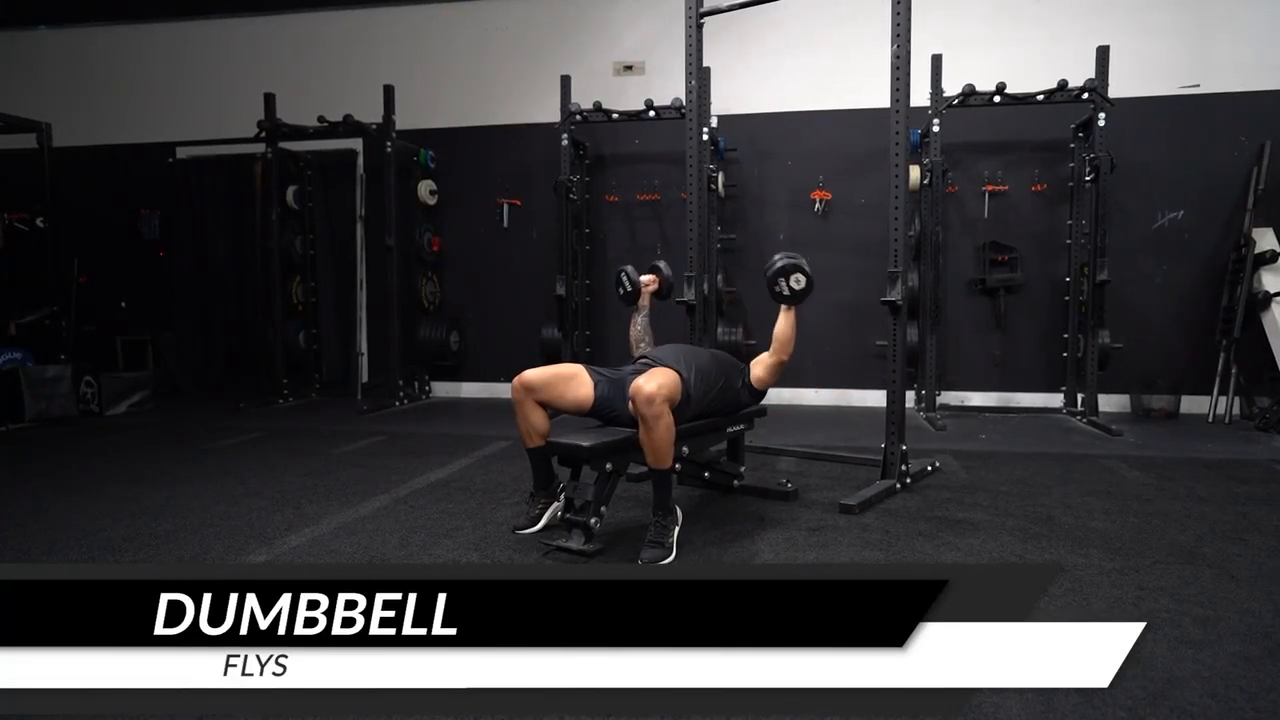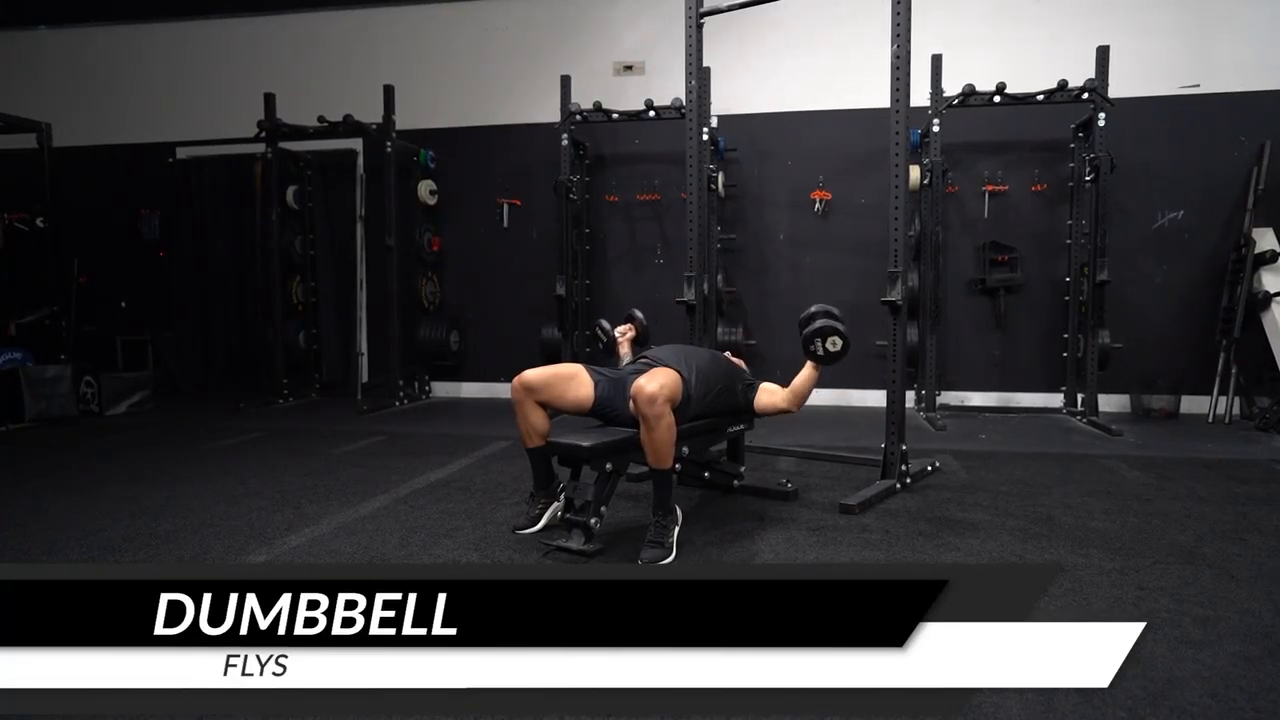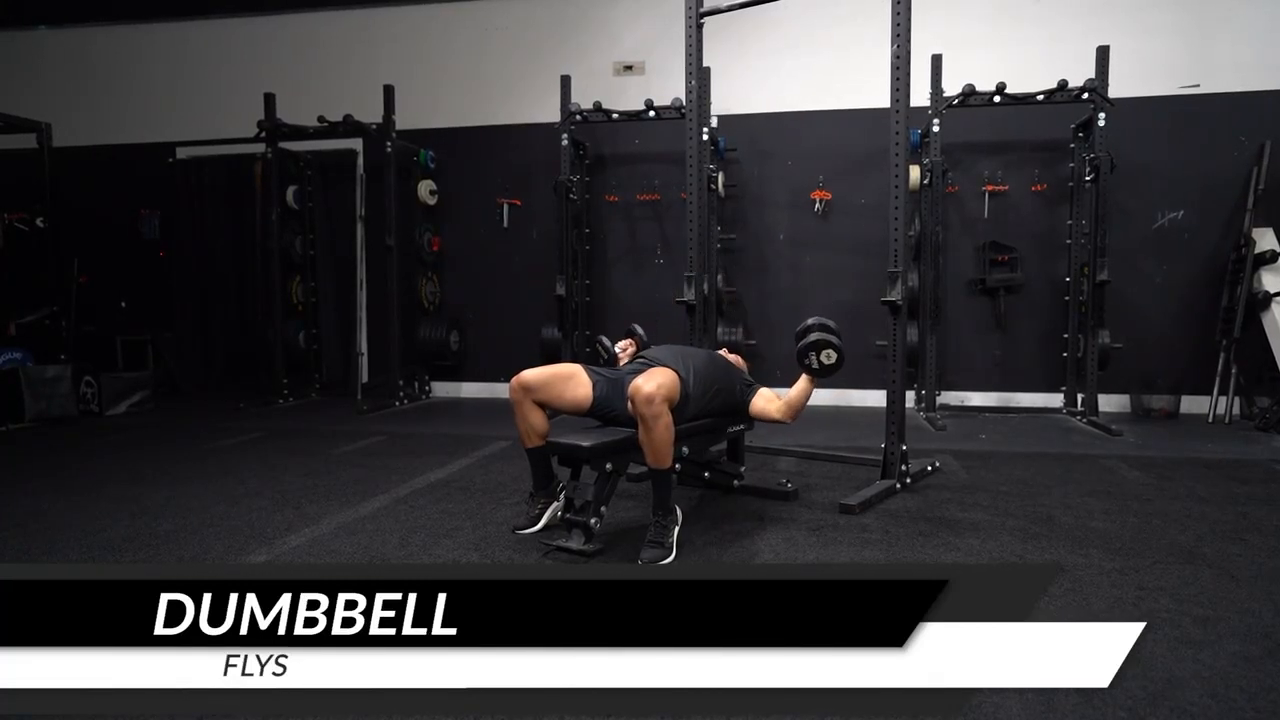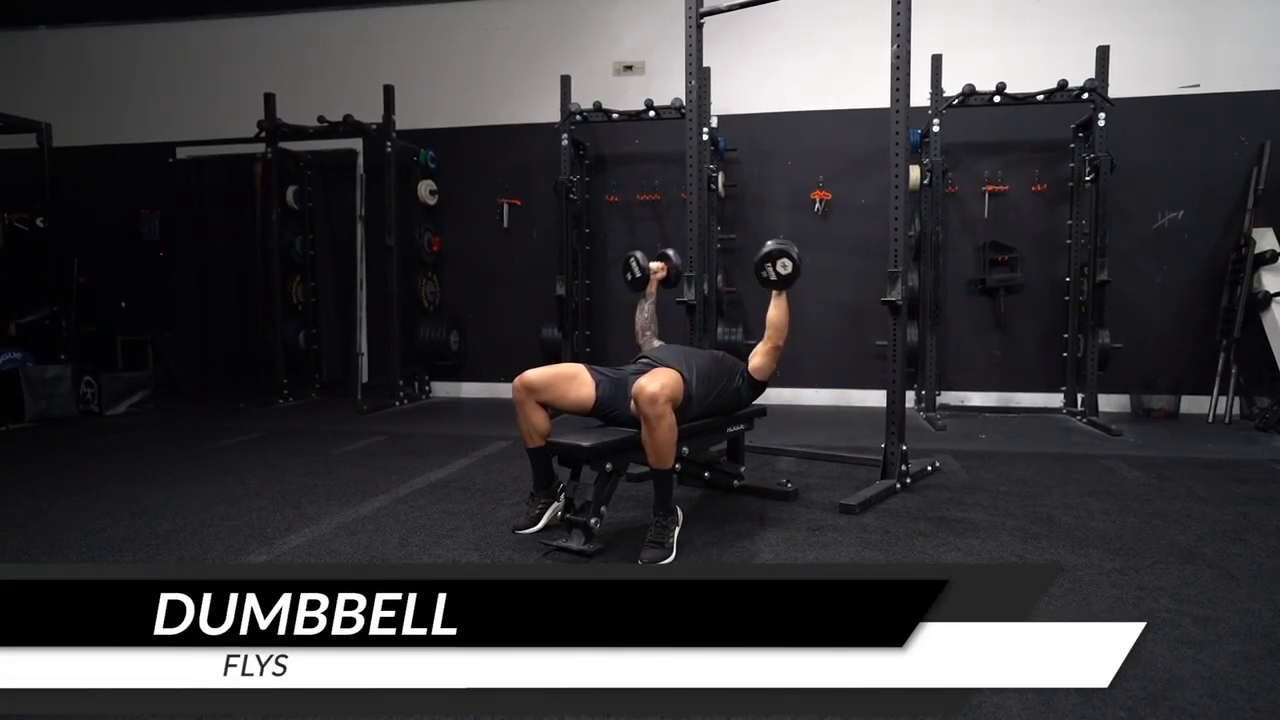
dt=0.5s
person 1, frame 1
left shoulder: (742, 382)
right shoulder: (703, 359)
left elbow: (778, 357)
right elbow: (641, 348)
left wrist: (787, 304)
right wrist: (644, 299)
left hip: (652, 393)
right hip: (624, 381)
left knee: (647, 394)
right knee: (525, 385)
left ankle: (665, 516)
right ankle: (548, 493)
person 1, frame 2
left shoulder: (742, 385)
left elbow: (789, 401)
left wrist: (815, 360)
right wrist: (625, 345)
left hip: (654, 392)
right hip: (628, 378)
left knee: (649, 392)
right knee: (525, 385)
left ankle: (665, 516)
right ankle: (547, 494)
person 1, frame 3
left shoulder: (740, 385)
left elbow: (784, 411)
left wrist: (810, 372)
right wrist: (625, 356)
left hip: (651, 393)
right hip: (627, 377)
left knee: (648, 392)
right knee: (524, 384)
left ankle: (664, 516)
right ankle: (546, 493)
person 1, frame 4
left shoulder: (742, 381)
right shoulder: (702, 361)
left elbow: (774, 342)
right elbow: (646, 338)
left wrist: (779, 290)
right wrist: (651, 287)
left hip: (655, 392)
right hip: (624, 380)
left knee: (650, 393)
right knee: (526, 385)
left ankle: (665, 516)
right ankle: (547, 493)
